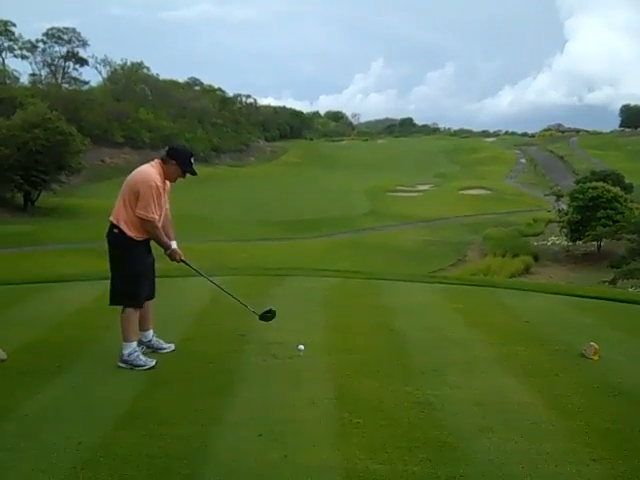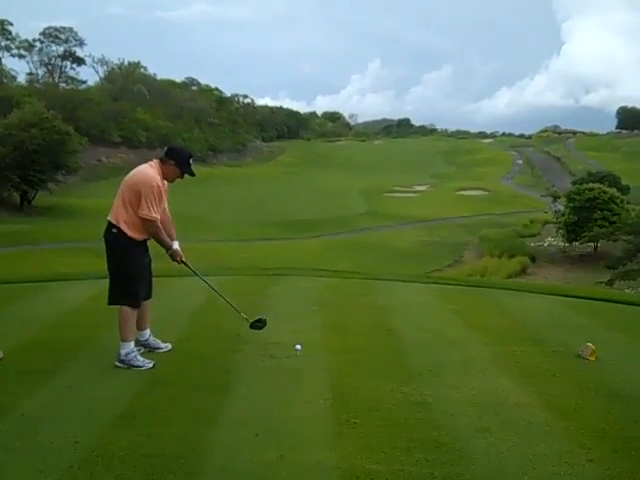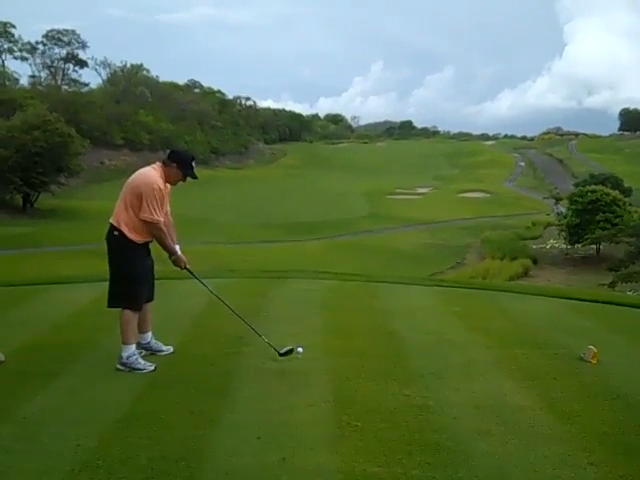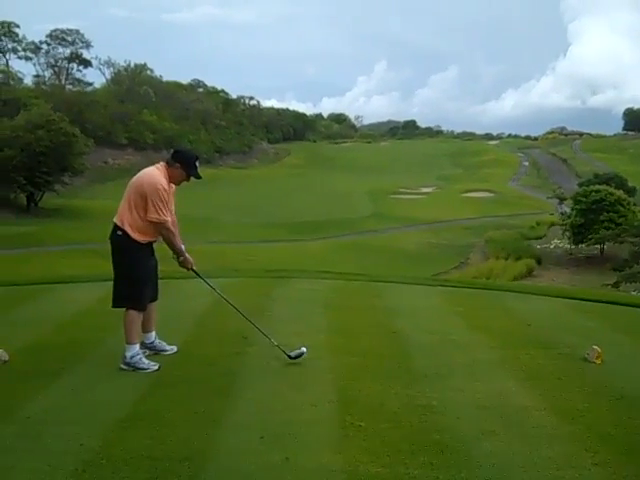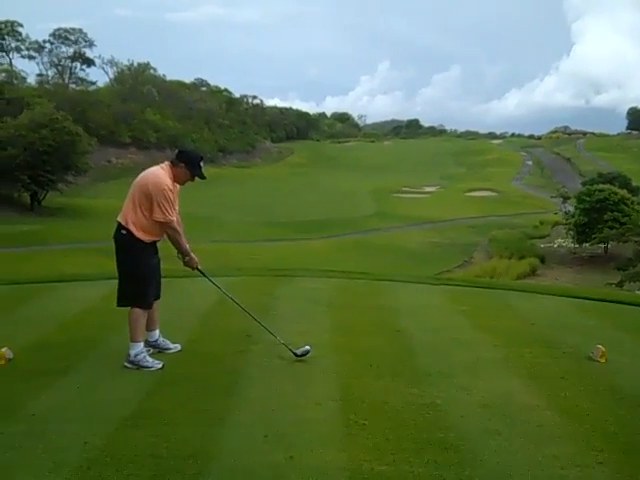
dt=0.2s
person 1, frame 1
left shoulder: (161, 177)
right shoulder: (151, 180)
left elbow: (164, 214)
right elbow: (150, 223)
left wrist: (173, 242)
right wrist: (168, 248)
left hip: (137, 238)
right hip: (126, 239)
left knee: (146, 292)
right knee: (133, 297)
left ankle: (147, 338)
right ankle: (128, 353)
person 1, frame 2
left shoulder: (158, 177)
right shoulder: (150, 180)
left elbow: (163, 214)
right elbow: (151, 222)
left wrist: (175, 243)
right wrist: (169, 248)
left hip: (134, 238)
right hip: (123, 238)
left knee: (143, 292)
right knee: (130, 296)
left ankle: (144, 338)
right ankle: (126, 353)
person 1, frame 3
left shoulder: (161, 180)
right shoulder: (152, 183)
left elbow: (165, 217)
right elbow: (155, 226)
left wrist: (176, 247)
right wrist: (173, 254)
left hip: (136, 241)
right hip: (125, 241)
left knee: (145, 294)
right knee: (132, 299)
left ankle: (145, 341)
right ankle: (127, 355)
person 1, frame 4
left shoulder: (165, 179)
right shoulder: (156, 183)
left elbow: (170, 218)
right elbow: (164, 227)
left wrist: (181, 248)
right wrist: (181, 255)
left hip: (141, 240)
right hip: (129, 241)
left knee: (149, 294)
right knee: (136, 299)
left ankle: (149, 341)
right ankle: (131, 355)
person 1, frame 5
left shoulder: (169, 178)
right shoulder: (161, 183)
left elbow: (175, 218)
right elbow: (169, 226)
left wrist: (186, 247)
right wrist: (186, 254)
left hip: (144, 239)
right hip: (133, 240)
left knee: (152, 293)
right knee: (140, 297)
left ankle: (153, 339)
right ankle: (135, 353)
